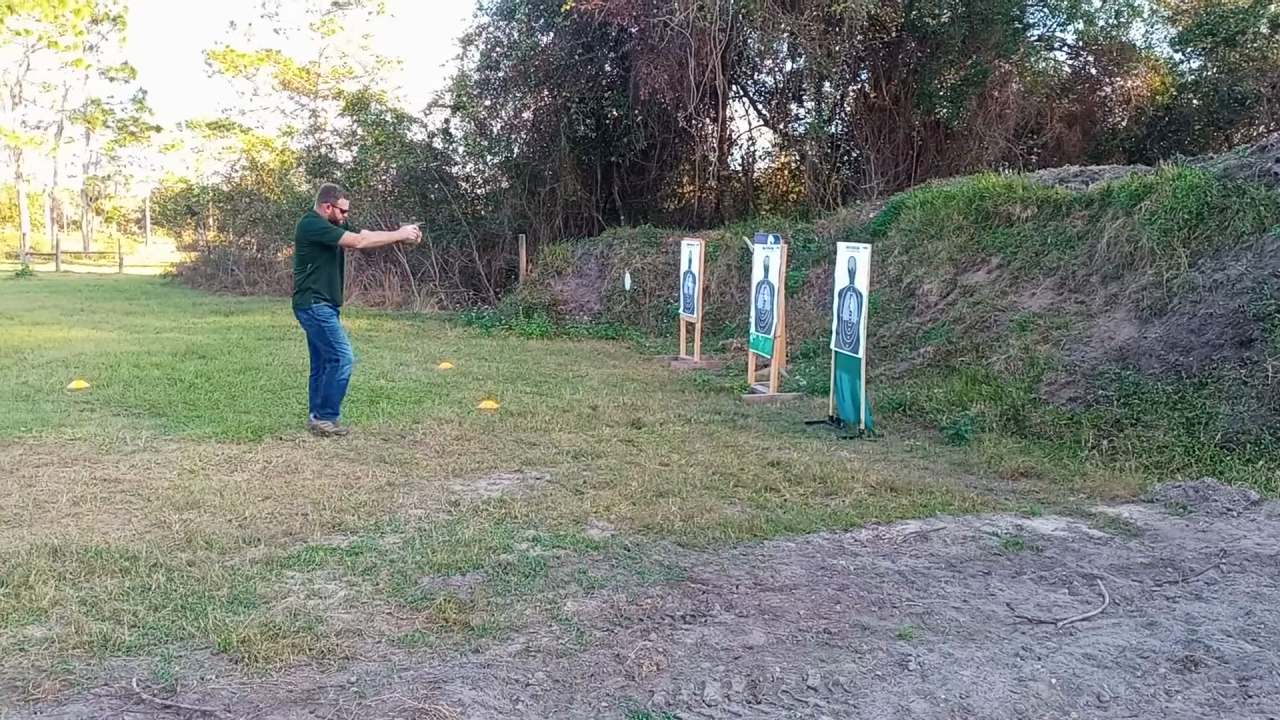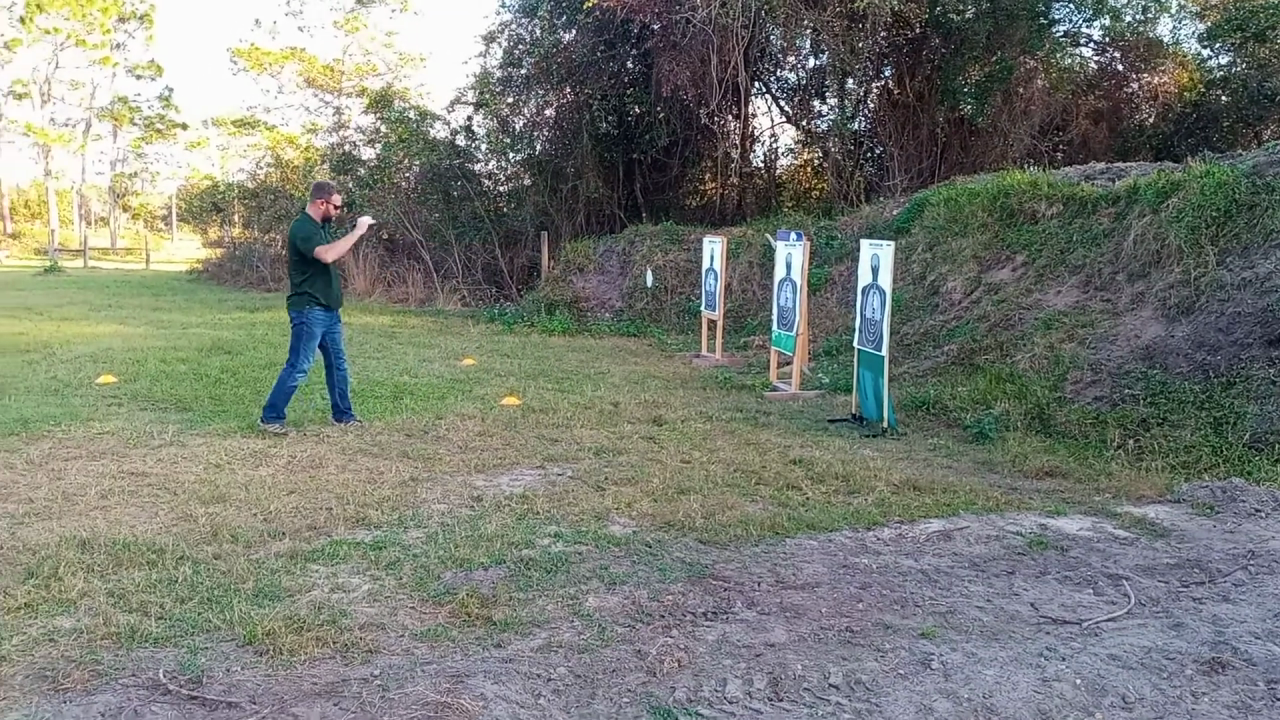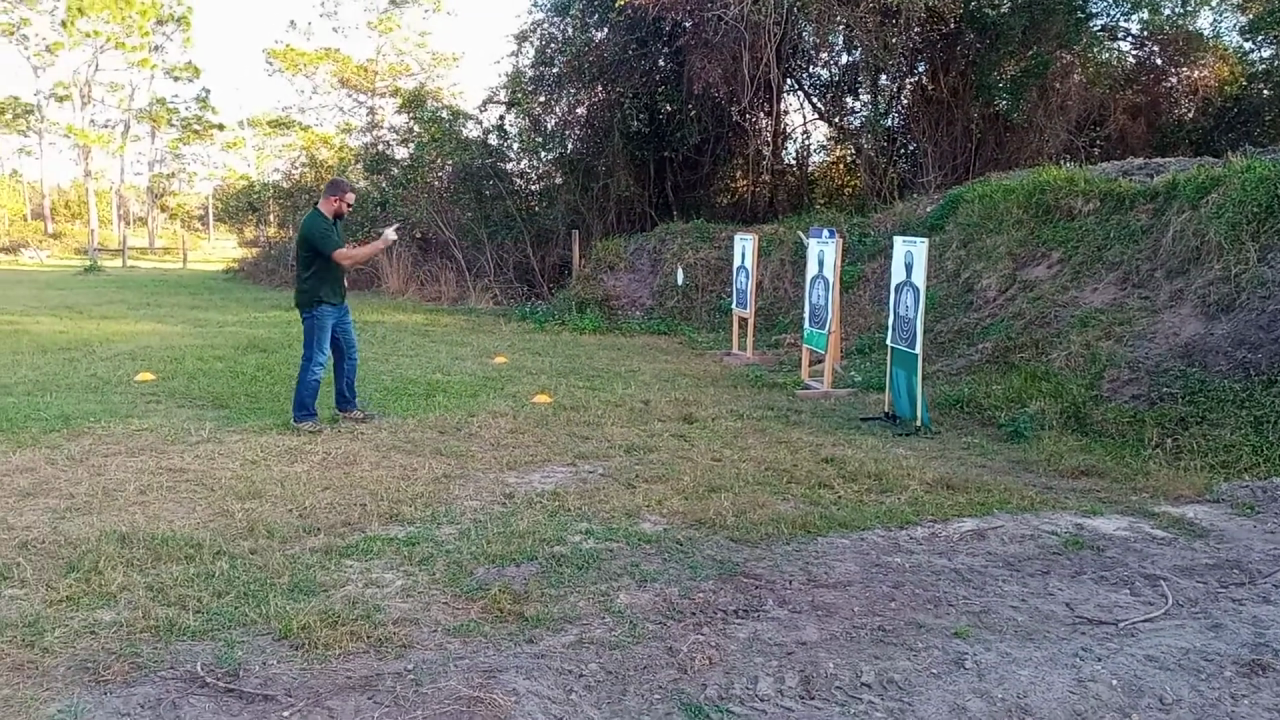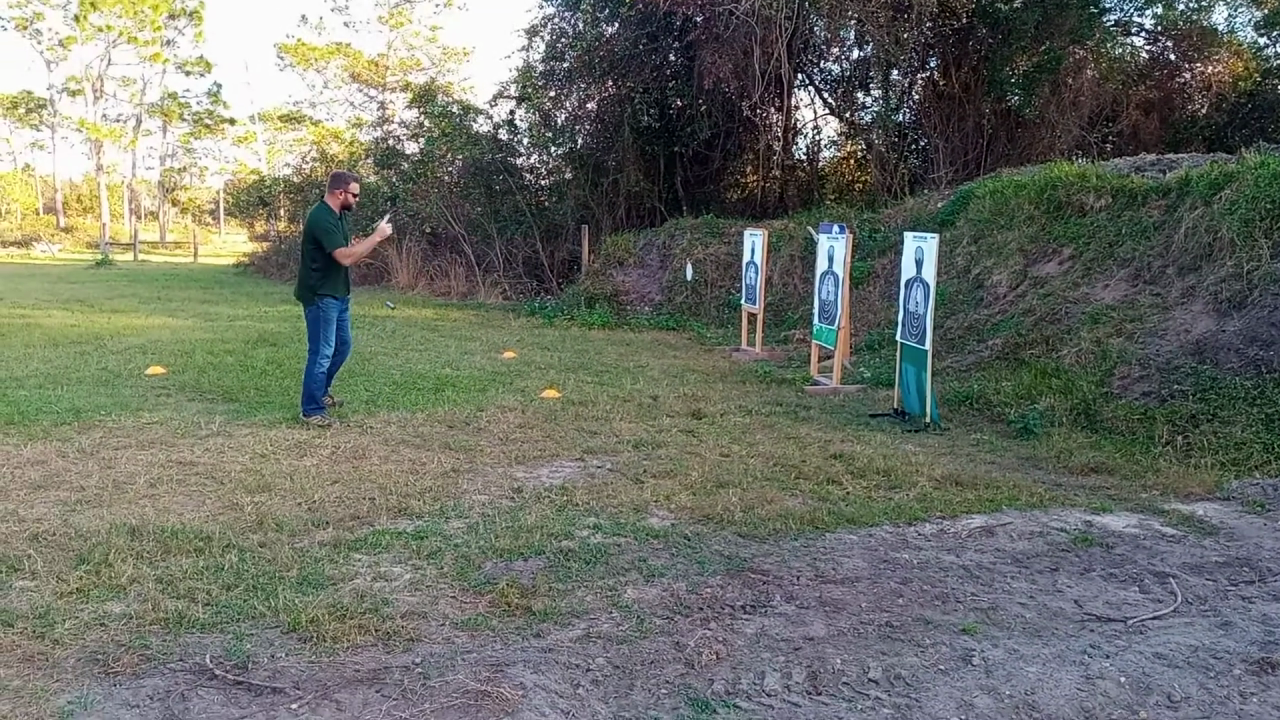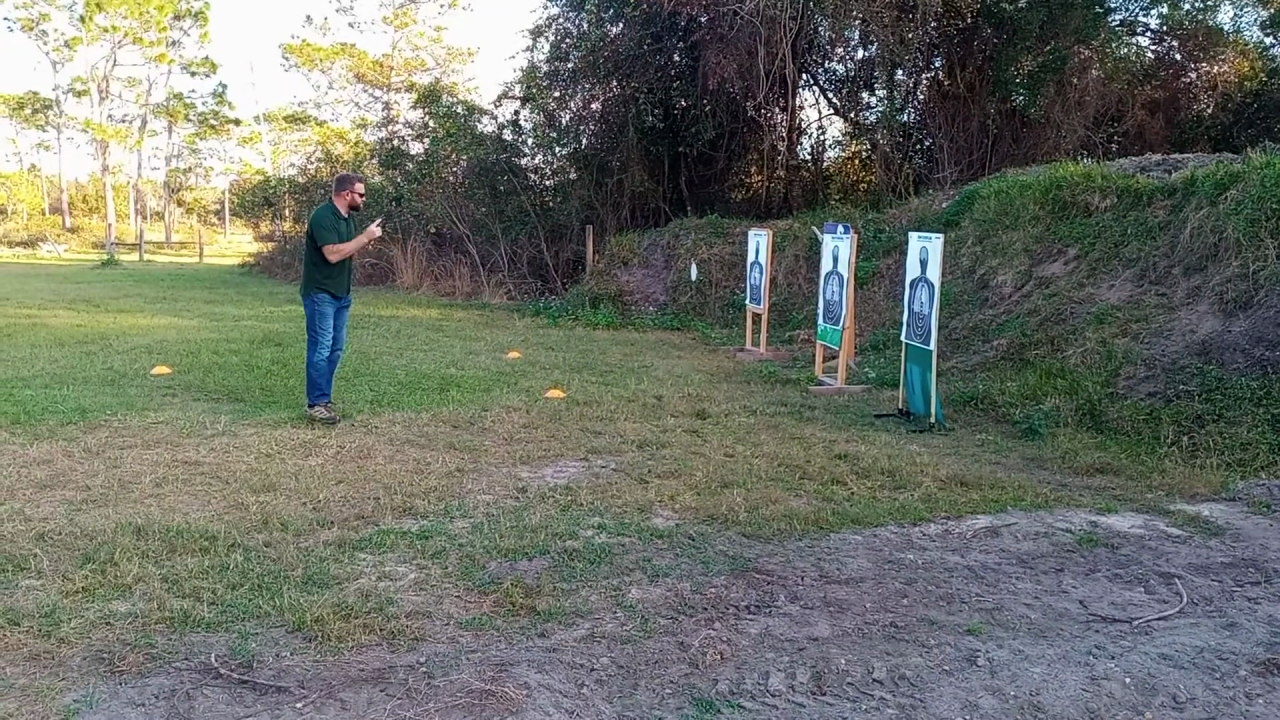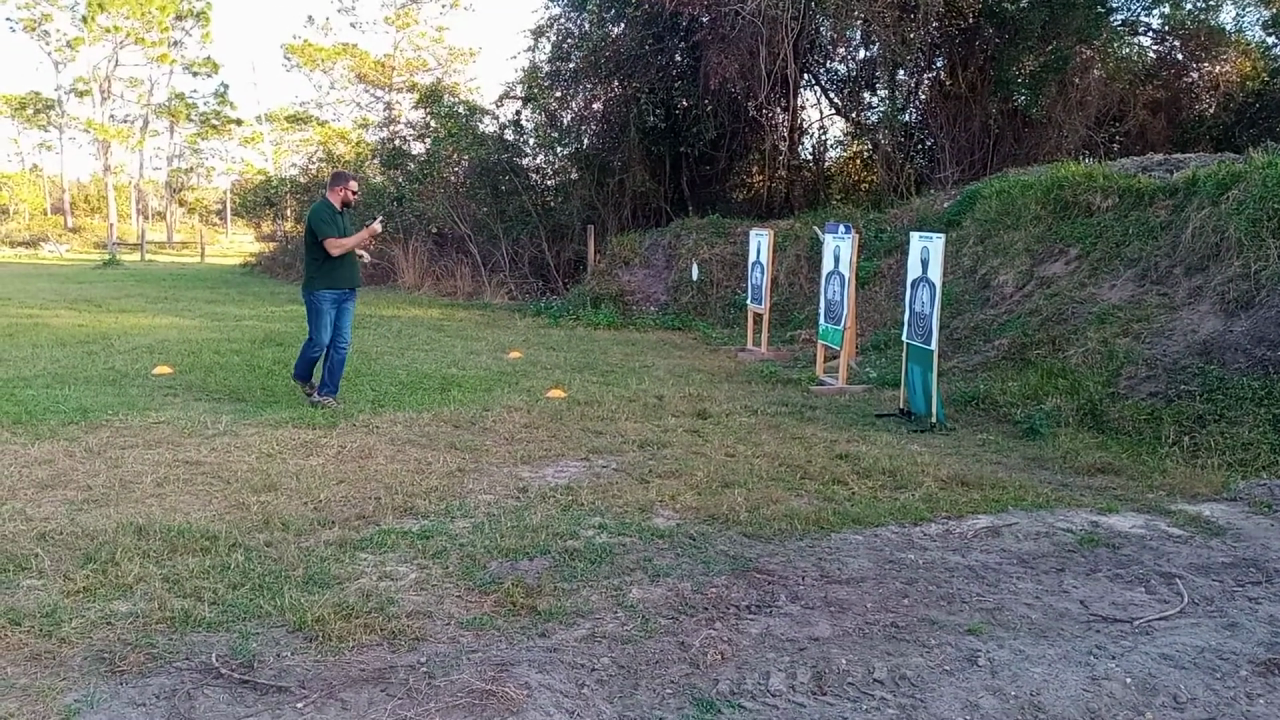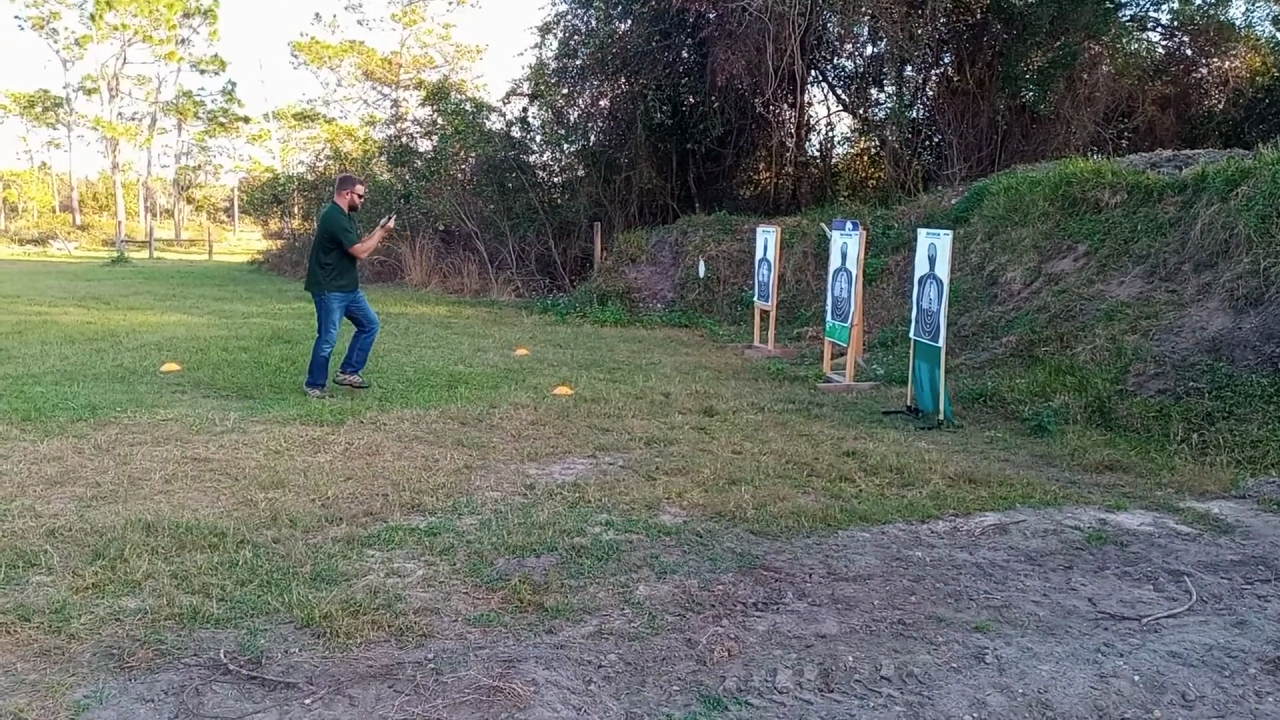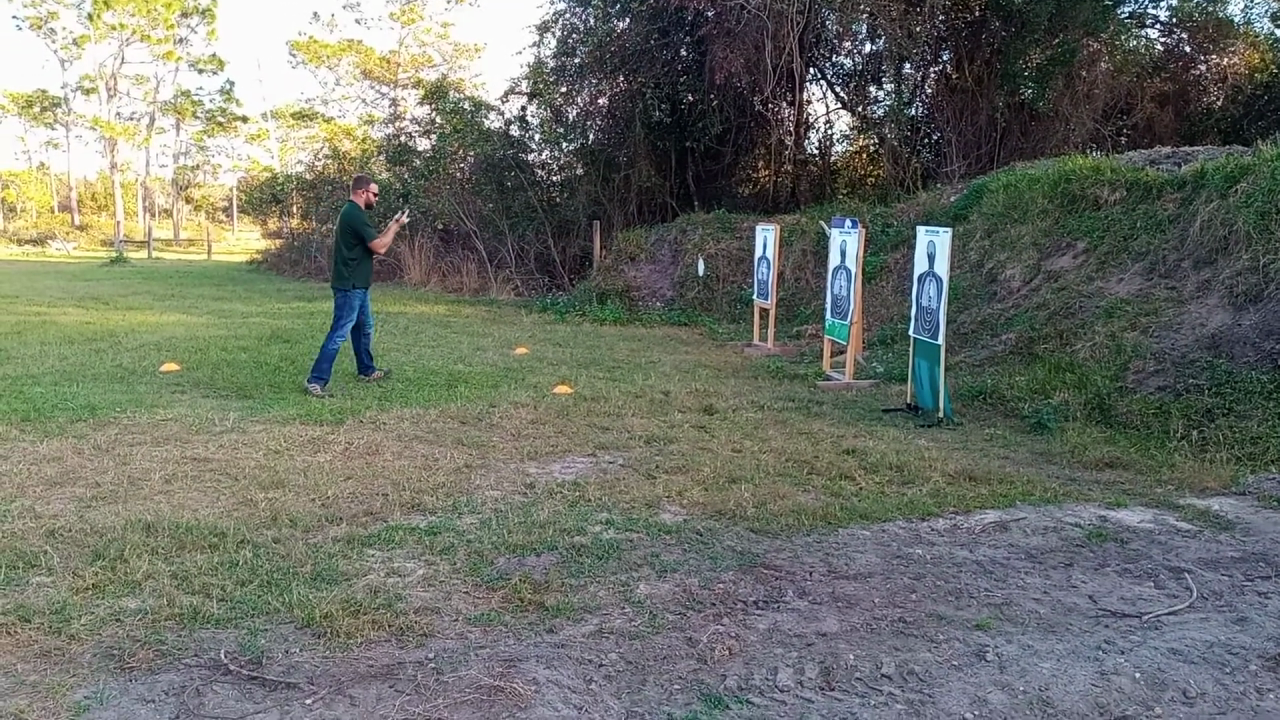
dt=0.3s
person 1, frame 1
left shoulder: (331, 226)
right shoulder: (313, 226)
left elbow: (364, 235)
right elbow: (357, 241)
left wrist: (400, 234)
right wrist: (400, 235)
left hip: (324, 305)
right hip: (314, 307)
left knee: (324, 365)
right knee: (343, 360)
left ankle: (321, 416)
right ankle: (324, 415)
person 1, frame 2
left shoulder: (321, 225)
right shoulder: (302, 228)
right elbow: (327, 256)
right wrist: (358, 231)
left hip: (327, 307)
right hip: (308, 309)
left knee: (338, 363)
right knee: (299, 367)
left ankle: (343, 415)
right ankle: (270, 418)
person 1, frame 3
left shoulder: (333, 220)
right shoulder: (315, 225)
right elbow: (346, 259)
left wrist: (352, 259)
right wrist: (381, 244)
left hip: (336, 301)
right hip: (317, 304)
left knee: (348, 354)
right knee: (316, 360)
left ankle: (346, 406)
right ankle: (303, 416)
person 1, frame 4
left shoulder: (339, 214)
right shoulder: (321, 218)
right elbow: (345, 257)
left wrist: (354, 245)
right wrist: (377, 236)
left hip: (338, 294)
right hip: (320, 296)
left knee: (343, 346)
right knee: (322, 352)
left ankle: (321, 391)
right ankle: (311, 410)
person 1, frame 5
left shoulder: (349, 217)
right shoulder: (322, 216)
right elbow: (333, 254)
left wrist: (364, 241)
right wrist: (365, 237)
left hip: (341, 293)
right hip: (319, 293)
left knee: (335, 347)
right knee: (321, 346)
left ankle: (321, 396)
right ankle: (315, 404)
person 1, frame 6
left shoulder: (343, 212)
right shoulder: (320, 212)
right elbow: (334, 247)
left wrist: (358, 251)
right wrist: (366, 233)
left hip: (346, 289)
right hip: (321, 290)
left knee: (341, 343)
right knee: (320, 340)
left ankle: (326, 392)
right ankle: (301, 377)
person 1, frame 7
left shoulder: (342, 216)
right shoulder: (333, 218)
left elbow: (357, 245)
right elbow: (361, 252)
left wrist: (378, 231)
right wrist: (382, 232)
left hip: (348, 288)
right hip: (329, 290)
left knee: (370, 324)
right knee: (327, 339)
left ankle: (348, 372)
right ankle: (314, 385)
person 1, frame 8
left shoulder: (353, 213)
right shoulder: (355, 215)
left elbow: (372, 242)
right elbow: (379, 247)
left wrist: (391, 226)
right wrist: (397, 226)
left hip: (357, 285)
right hip: (350, 286)
left knee: (364, 328)
right knee: (340, 333)
left ankle: (367, 371)
right ankle: (316, 380)
